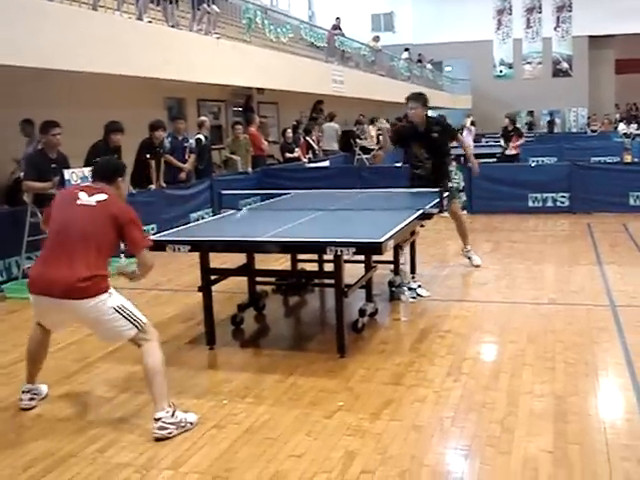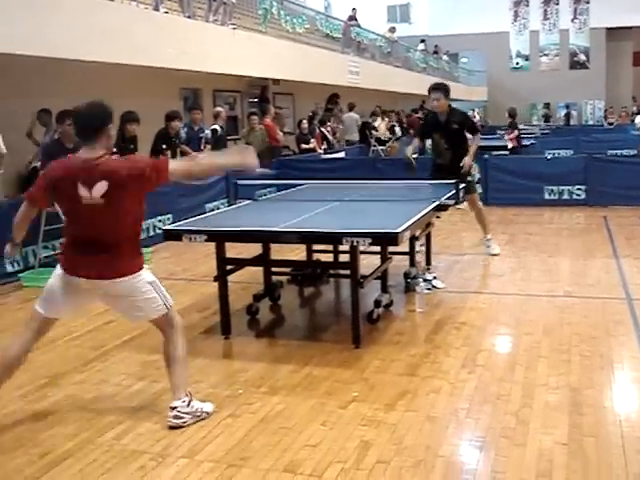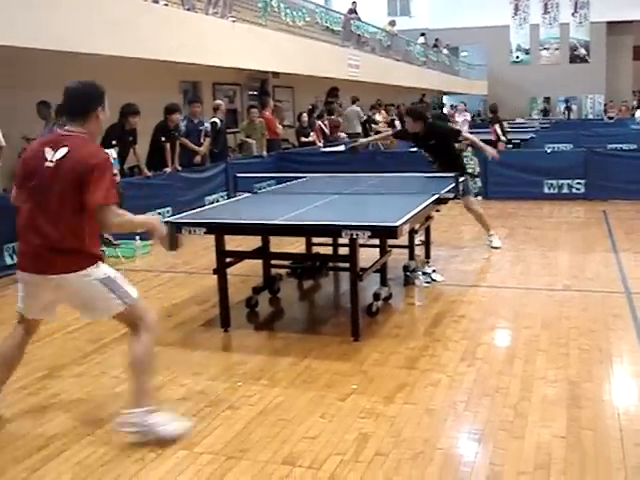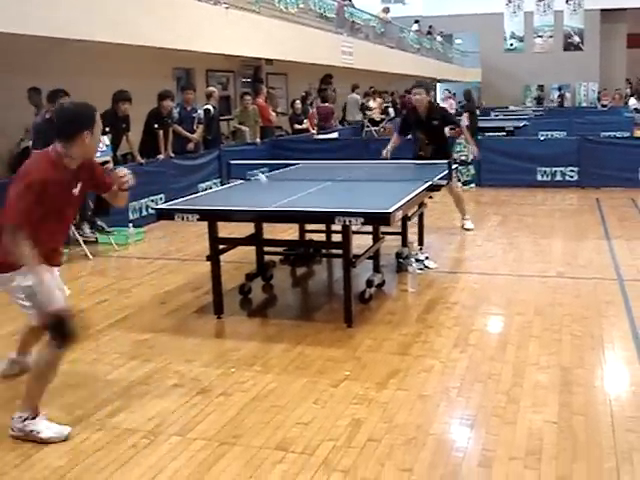
dt=0.4s
person 1, frame 1
left shoulder: (65, 195)
right shoulder: (121, 210)
right elbow: (146, 263)
right wrist: (133, 273)
left hip: (40, 286)
right hip: (85, 291)
left knee: (42, 326)
right knee: (148, 338)
left ankle: (30, 390)
right ankle: (165, 417)
person 1, frame 2
left shoulder: (56, 173)
right shoulder: (128, 169)
right elbow: (186, 168)
right wrist: (238, 158)
left hip: (73, 270)
right hip: (122, 272)
left knee: (33, 328)
right knee: (171, 325)
right ankle: (182, 404)
person 1, frame 3
left shoulder: (36, 149)
right shoulder: (94, 157)
right elbow: (107, 218)
right wrist: (150, 223)
left hip: (33, 262)
right hip: (77, 265)
right knee: (144, 322)
right ankle: (143, 415)
person 1, frame 4
left shoulder: (82, 164)
right shoulder: (38, 175)
left elbow: (107, 191)
left wrist: (120, 182)
right wrist: (46, 288)
left hip: (43, 258)
left knee: (56, 320)
right knee: (60, 333)
person 2, frame 1
left shoulder: (439, 124)
right shoulder: (404, 129)
left elbow: (457, 138)
right elbow: (389, 148)
left wrist: (471, 157)
right wrist: (385, 134)
left hip: (441, 178)
right hip: (418, 180)
left knee: (456, 213)
left ankle: (467, 249)
person 2, frame 2
left shoulder: (460, 116)
right shoulder: (429, 118)
left elbow: (476, 135)
right elbow: (419, 138)
left wrist: (470, 157)
right wrist: (411, 150)
left hip: (460, 167)
right hip: (439, 167)
left knee: (474, 201)
left ankle: (488, 238)
person 2, frame 3
left shoulder: (438, 129)
right shoulder: (409, 132)
left elbow: (463, 135)
right elbow: (391, 135)
left wrist: (485, 147)
right wrist: (367, 140)
left hip: (455, 169)
right hip: (439, 171)
left knee: (469, 203)
left ankle: (491, 234)
person 2, frame 4
left shoulder: (440, 112)
right shoulder: (409, 116)
left elbow: (459, 126)
right elbow: (399, 135)
left wrist: (471, 144)
right wrist: (389, 149)
left hip: (441, 156)
right hip: (420, 157)
left knee: (452, 186)
left ankle: (465, 217)
